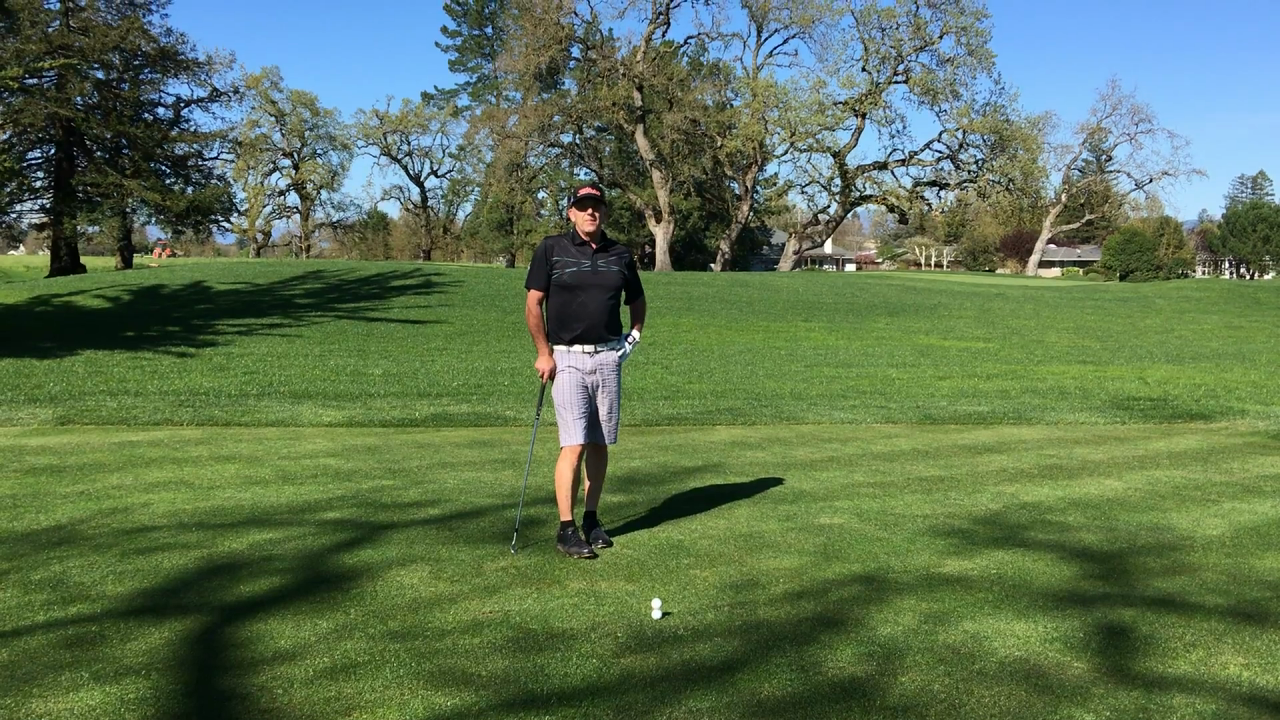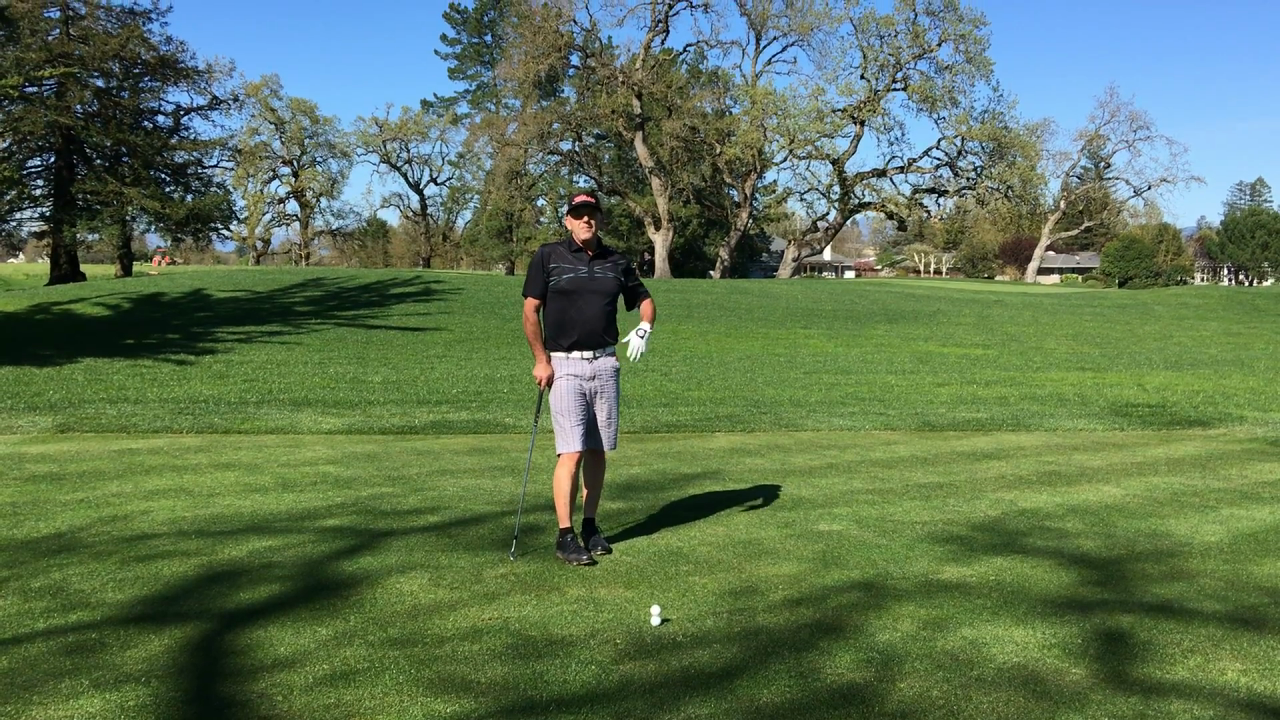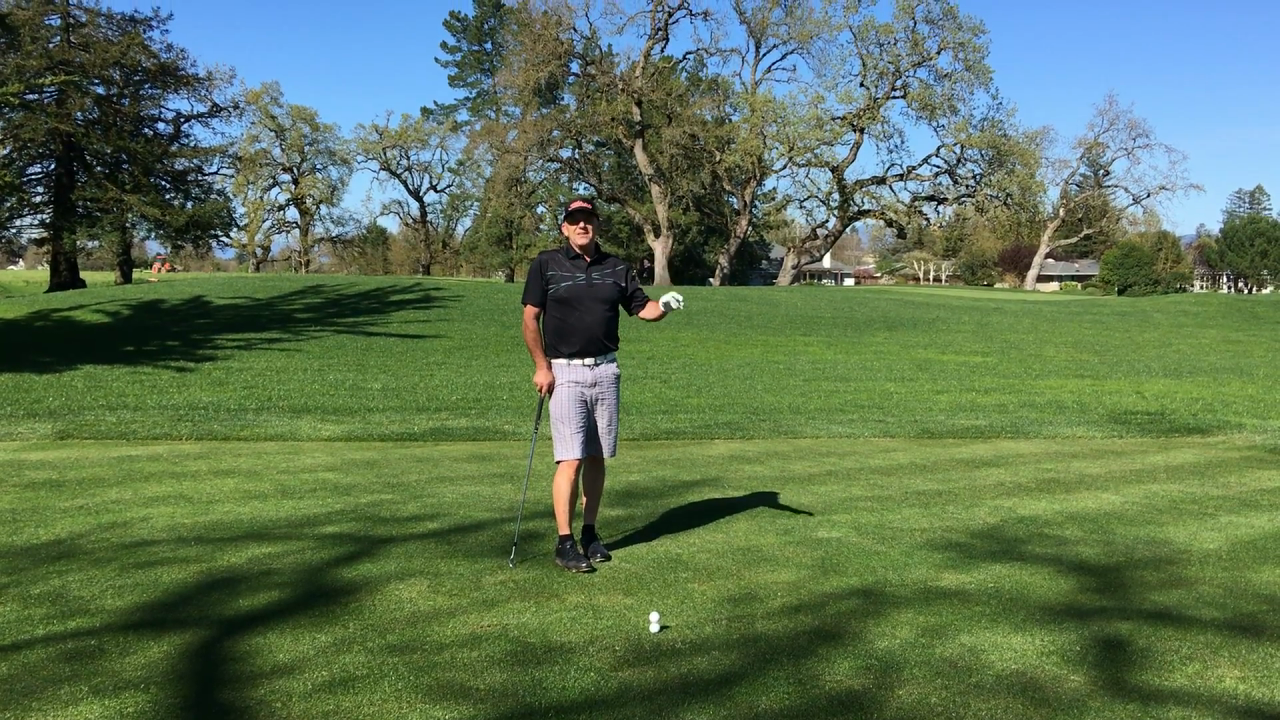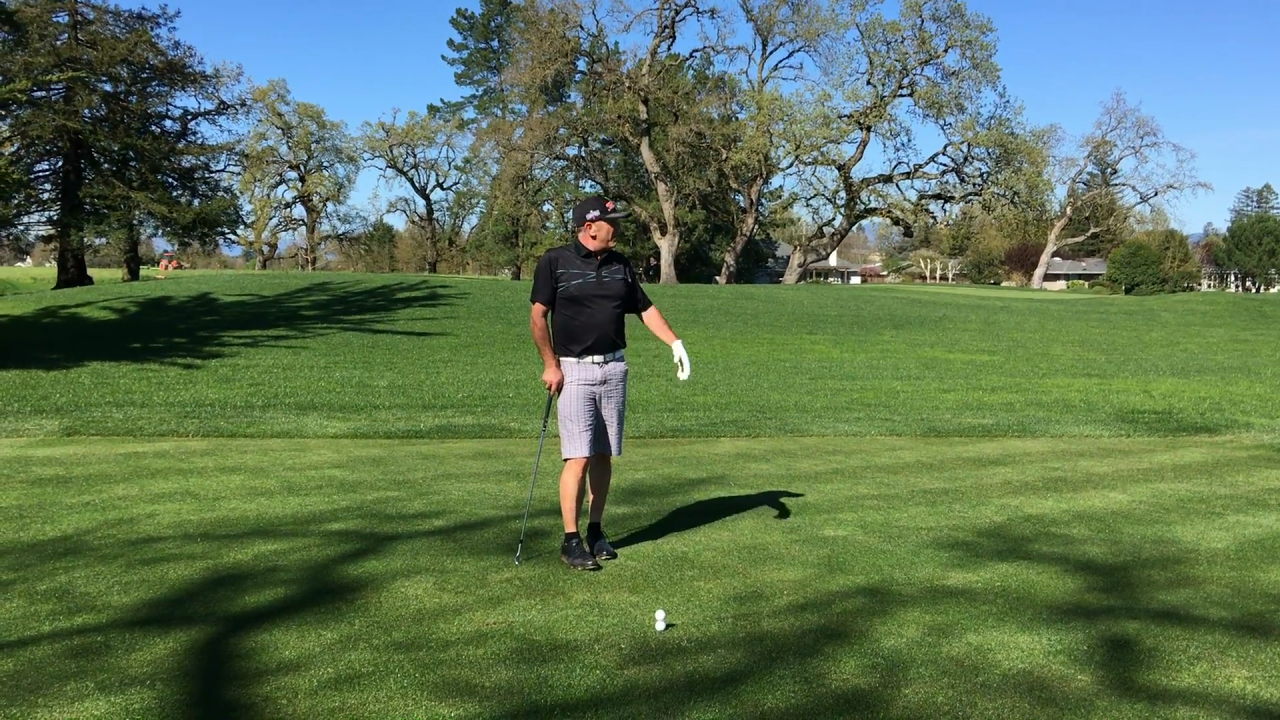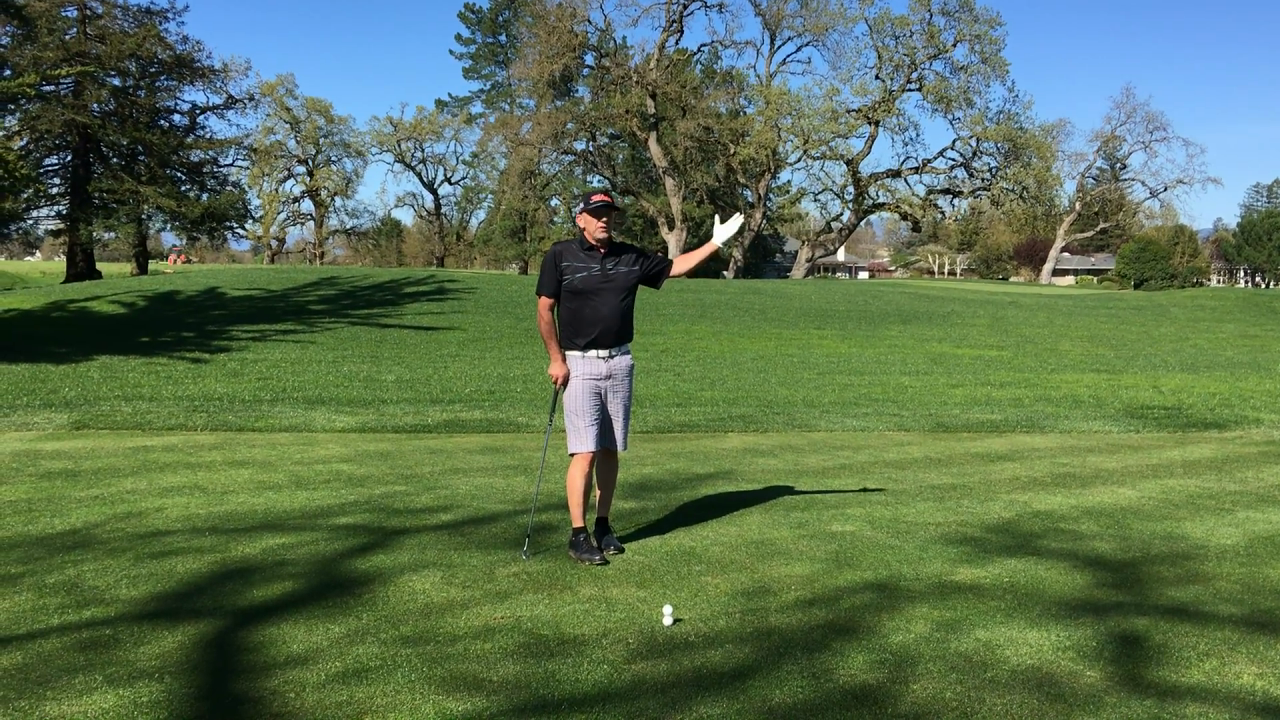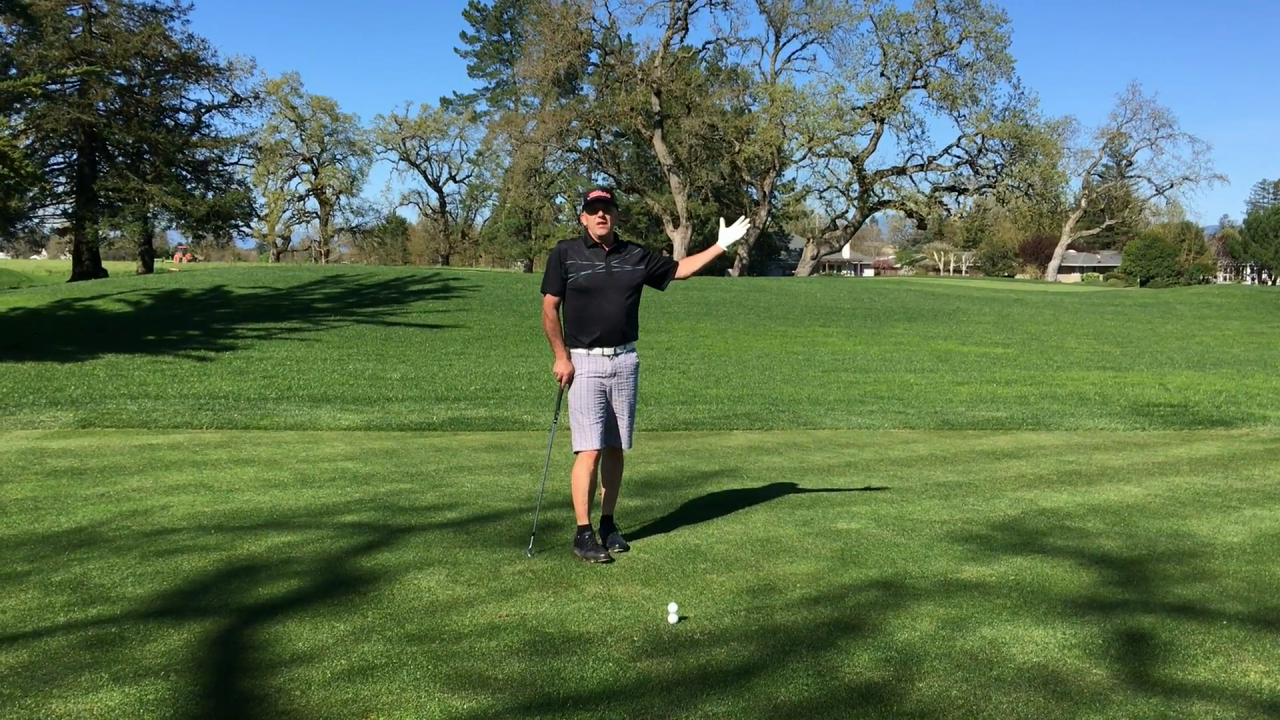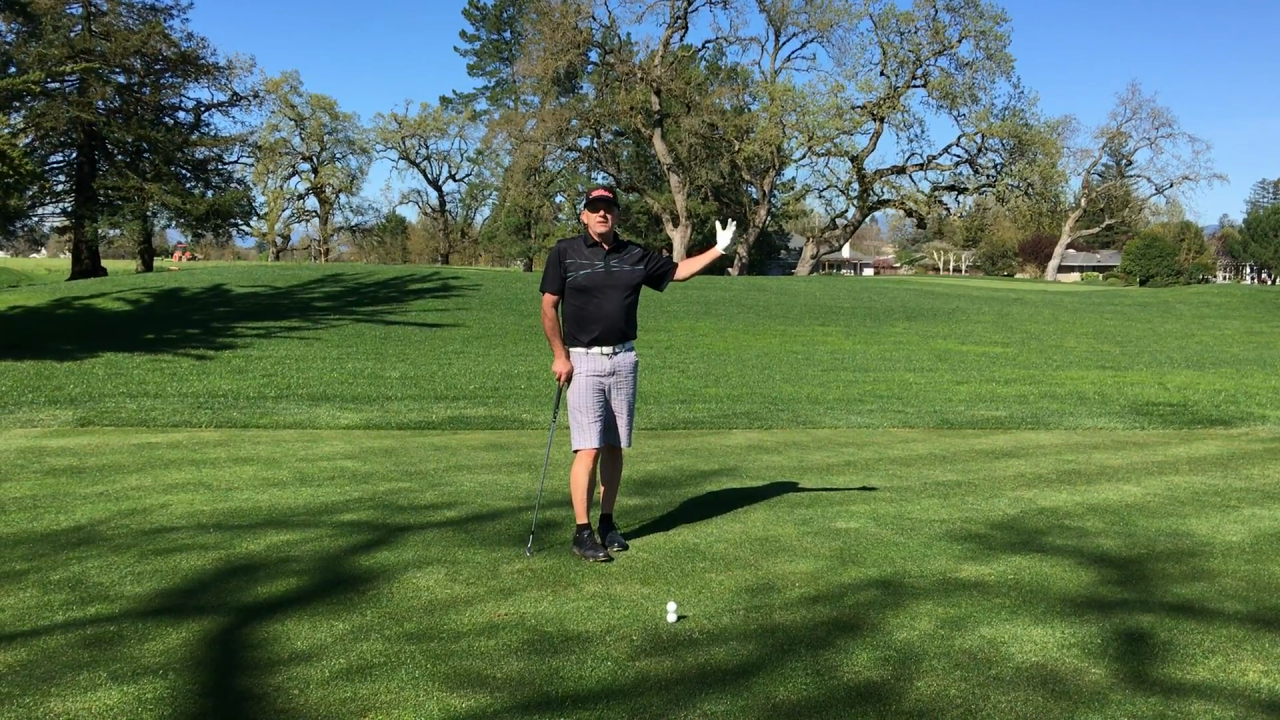
dt=0.7s
person 1, frame 1
left shoulder: (620, 255)
right shoulder: (551, 249)
left elbow: (637, 301)
right elbow: (533, 304)
left wrist: (633, 336)
right wrist: (543, 353)
left hip: (608, 357)
right hip: (566, 358)
left knee: (599, 443)
right knee: (574, 444)
left ankle: (591, 519)
right ankle: (566, 528)
person 1, frame 2
left shoulder: (617, 261)
right shoulder: (548, 256)
left elbow: (643, 299)
right elbow: (530, 310)
left wrist: (644, 329)
right wrist: (541, 359)
left hip: (605, 363)
right hip: (565, 365)
left knee: (598, 450)
right knee: (571, 452)
left ankle: (590, 526)
right ankle: (565, 535)
person 1, frame 3
left shoulder: (617, 268)
right shoulder: (547, 264)
left elbow: (643, 309)
right elbow: (530, 318)
left wrist: (664, 304)
right wrist: (541, 366)
left hip: (606, 370)
right hip: (565, 372)
left knee: (597, 457)
right knee: (571, 460)
left ankle: (589, 533)
right ankle: (565, 542)
person 1, frame 4
left shoulder: (620, 265)
right shoulder: (555, 261)
left elbow: (645, 308)
right elbow: (538, 315)
left wrist: (675, 343)
right wrist: (550, 365)
left hip: (613, 368)
right hip: (573, 370)
left knee: (603, 456)
right knee: (577, 458)
left ankle: (595, 531)
right ankle: (570, 539)
person 1, frame 5
left shoulder: (630, 256)
right shoulder: (560, 255)
left elbow: (676, 266)
right elbow: (545, 310)
left wrist: (717, 241)
right wrist: (556, 359)
left hip: (620, 362)
right hip: (580, 364)
left knee: (611, 449)
right knee: (585, 452)
left ankle: (603, 526)
right ankle: (578, 535)
person 1, frame 6
left shoulder: (636, 256)
right shoulder: (565, 253)
left elbow: (680, 268)
right elbow: (550, 308)
left wrist: (721, 245)
right wrist: (561, 357)
left hip: (625, 361)
right hip: (584, 362)
left knee: (616, 447)
right knee: (589, 450)
left ankle: (608, 524)
right ankle: (583, 533)
person 1, frame 7
left shoulder: (635, 255)
right shoulder: (565, 252)
left elbow: (678, 271)
right elbow: (549, 307)
left wrist: (719, 248)
right wrist: (559, 355)
left hip: (624, 360)
right hip: (583, 361)
left knee: (615, 447)
right knee: (588, 449)
left ankle: (607, 523)
right ankle: (582, 531)
